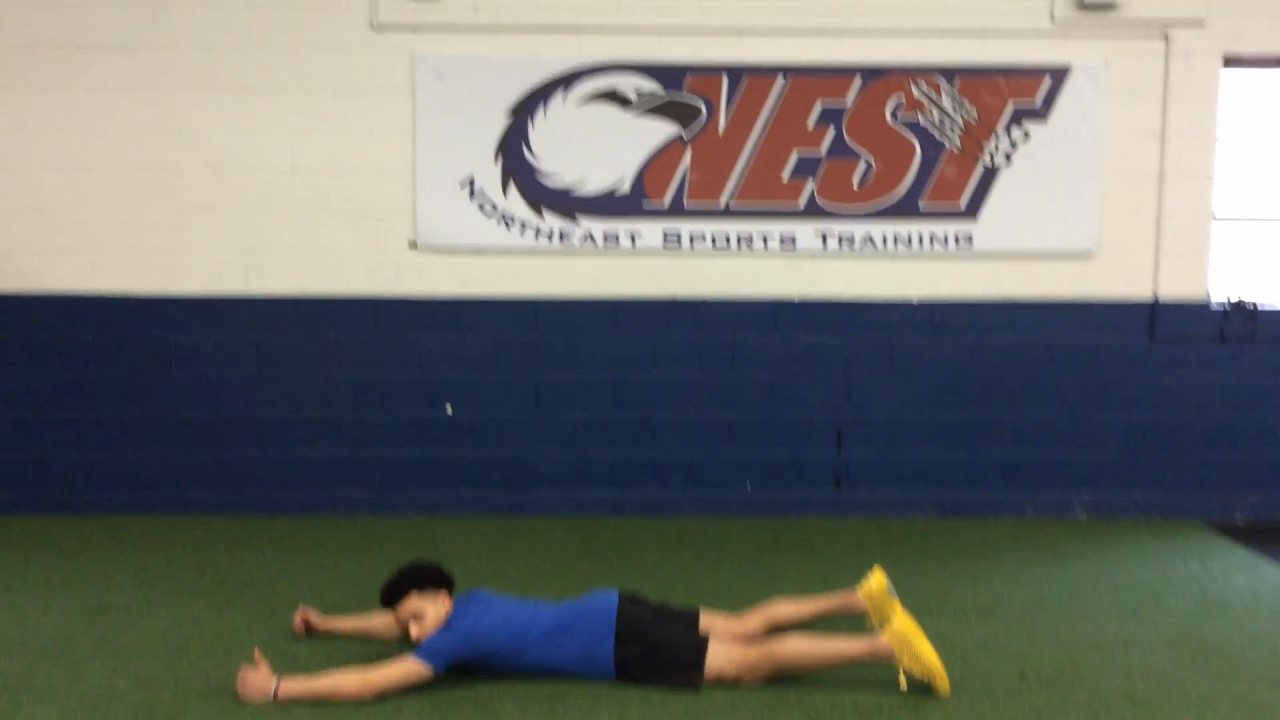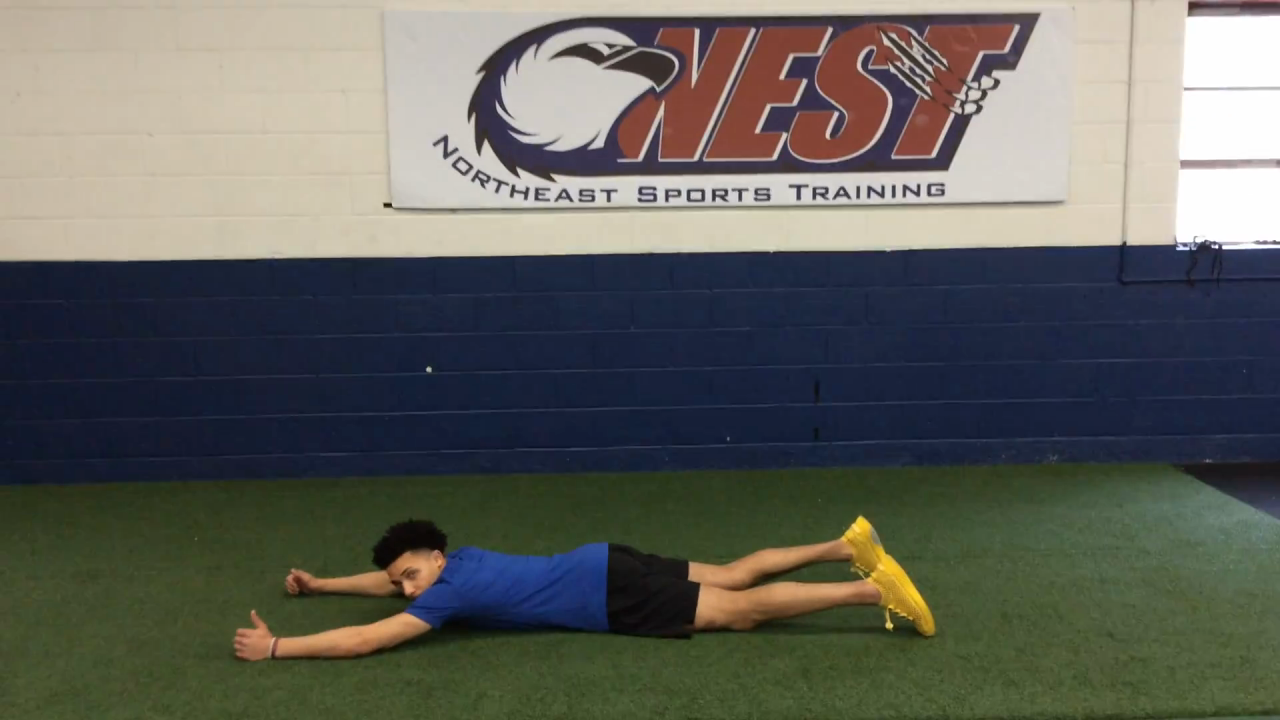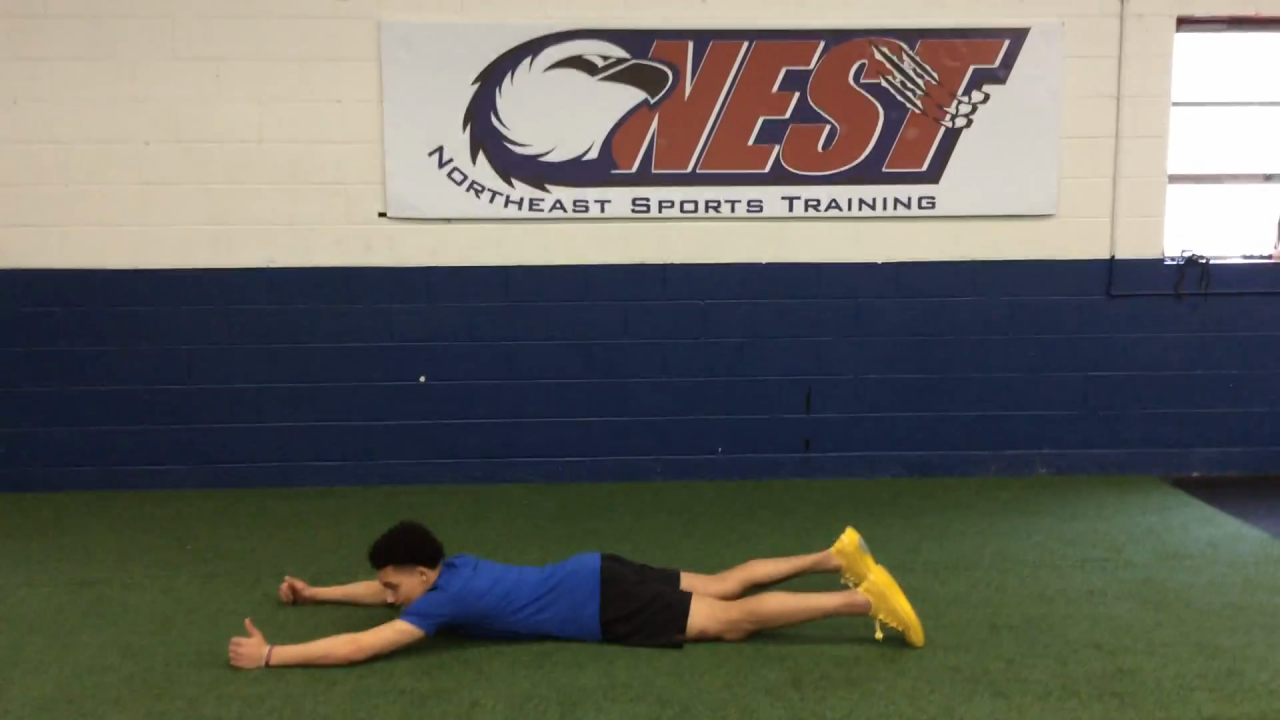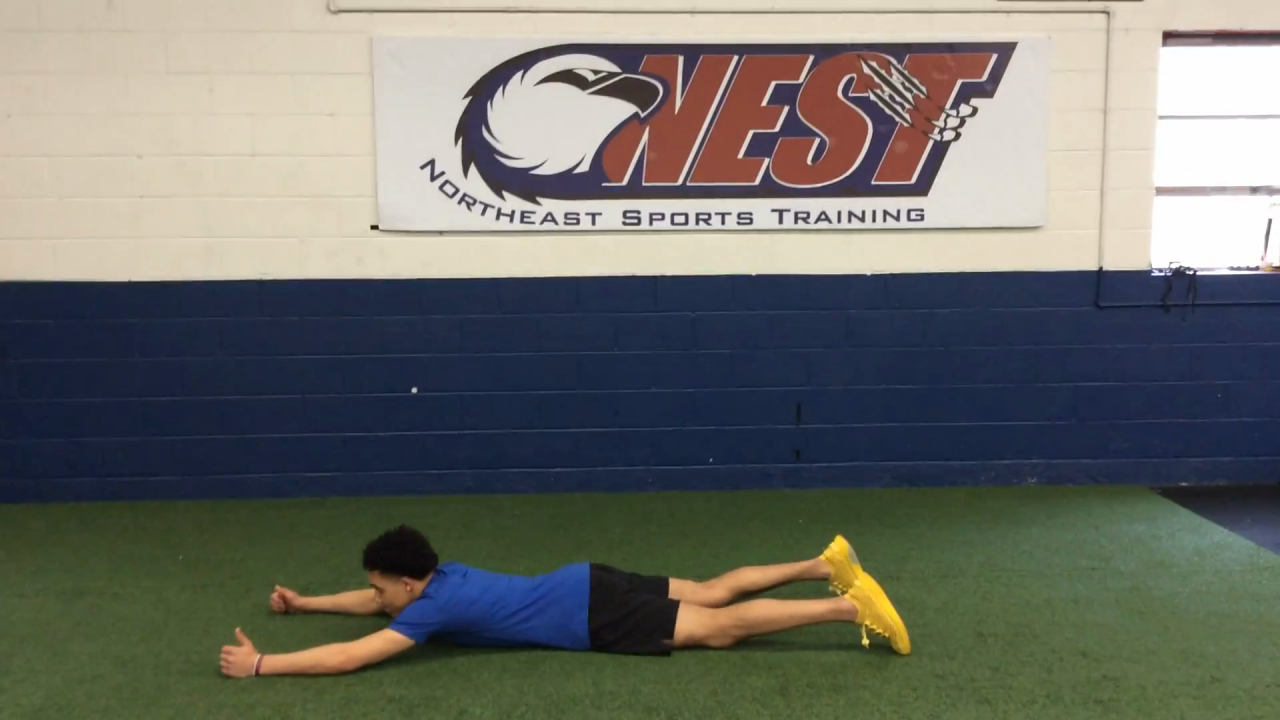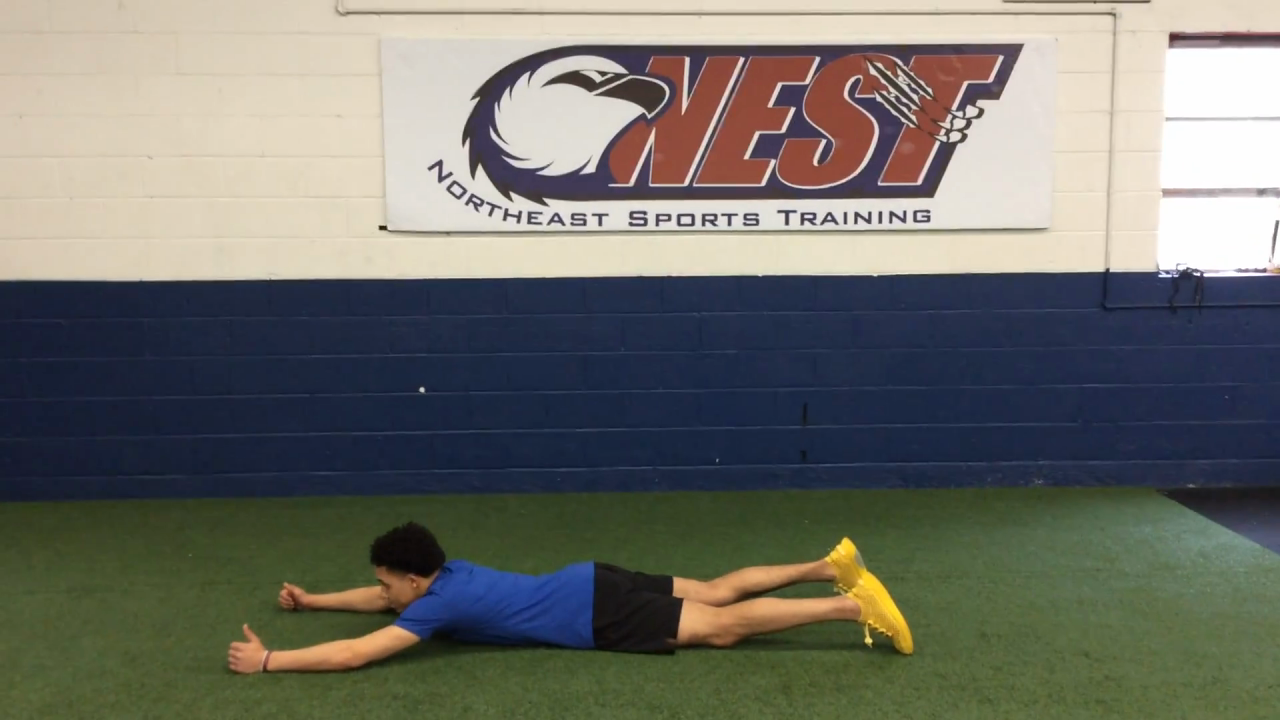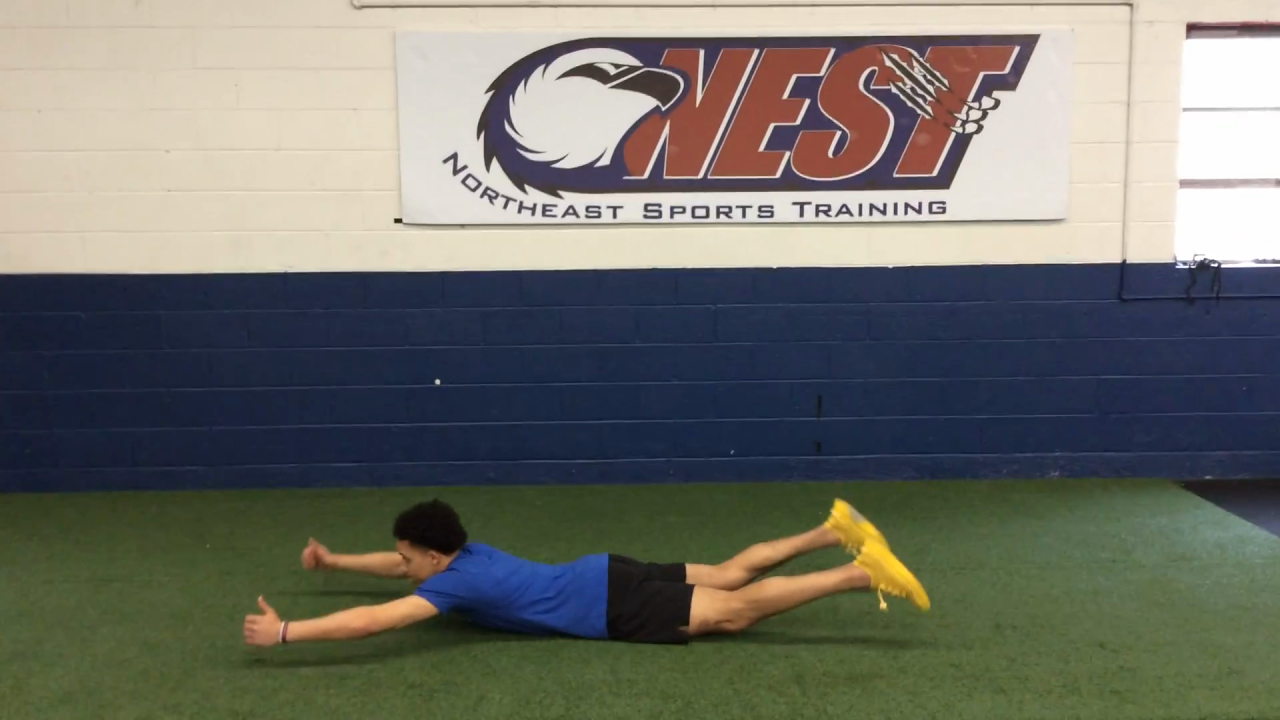
dt=0.3s
person 1, frame 1
left shoulder: (456, 635)
right shoulder: (465, 604)
left elbow: (366, 685)
right elbow: (398, 621)
left wrist: (277, 689)
right wrist: (328, 623)
left hip: (618, 647)
right hip: (615, 616)
left knee: (749, 662)
right knee: (744, 625)
left ankle: (885, 644)
right ankle: (861, 597)
person 1, frame 2
left shoulder: (450, 590)
right shoulder: (451, 562)
left elbow: (364, 641)
right elbow: (386, 579)
left wrist: (276, 647)
right wrist: (319, 583)
left hip: (609, 594)
right hip: (603, 566)
left knee: (739, 611)
right knee: (732, 576)
left ankle: (870, 588)
right ankle: (846, 548)
person 1, frame 3
left shoulder: (443, 599)
right shoulder: (447, 567)
left elbow: (357, 648)
right elbow: (383, 588)
left wrist: (270, 656)
right wrist: (313, 592)
left hip: (602, 608)
right hip: (597, 577)
left knee: (731, 620)
right knee: (724, 587)
left ankle: (861, 598)
right ankle: (835, 557)
person 1, frame 4
left shoulder: (433, 609)
right shoulder: (439, 575)
left elbow: (347, 657)
right elbow: (374, 602)
left wrist: (261, 664)
right wrist: (304, 602)
left hip: (593, 617)
right hip: (589, 588)
left knee: (719, 628)
right knee: (712, 593)
left ankle: (849, 605)
right ankle: (823, 564)
person 1, frame 5
left shoulder: (438, 605)
right shoulder: (446, 572)
left elbow: (353, 654)
right elbow: (383, 599)
left wrist: (267, 660)
right wrist: (311, 599)
left hip: (596, 617)
right hip: (592, 586)
left knee: (722, 627)
right knee: (718, 592)
left ankle: (853, 604)
right ankle: (828, 566)
person 1, frame 6
left shoulder: (455, 583)
right shoulder: (464, 552)
left elbow: (372, 621)
right elbow: (404, 565)
left wrist: (285, 632)
right wrist: (336, 560)
left hip: (612, 608)
right hip: (607, 578)
left knee: (735, 613)
right knee: (729, 575)
left ankle: (861, 573)
right ankle: (833, 530)
